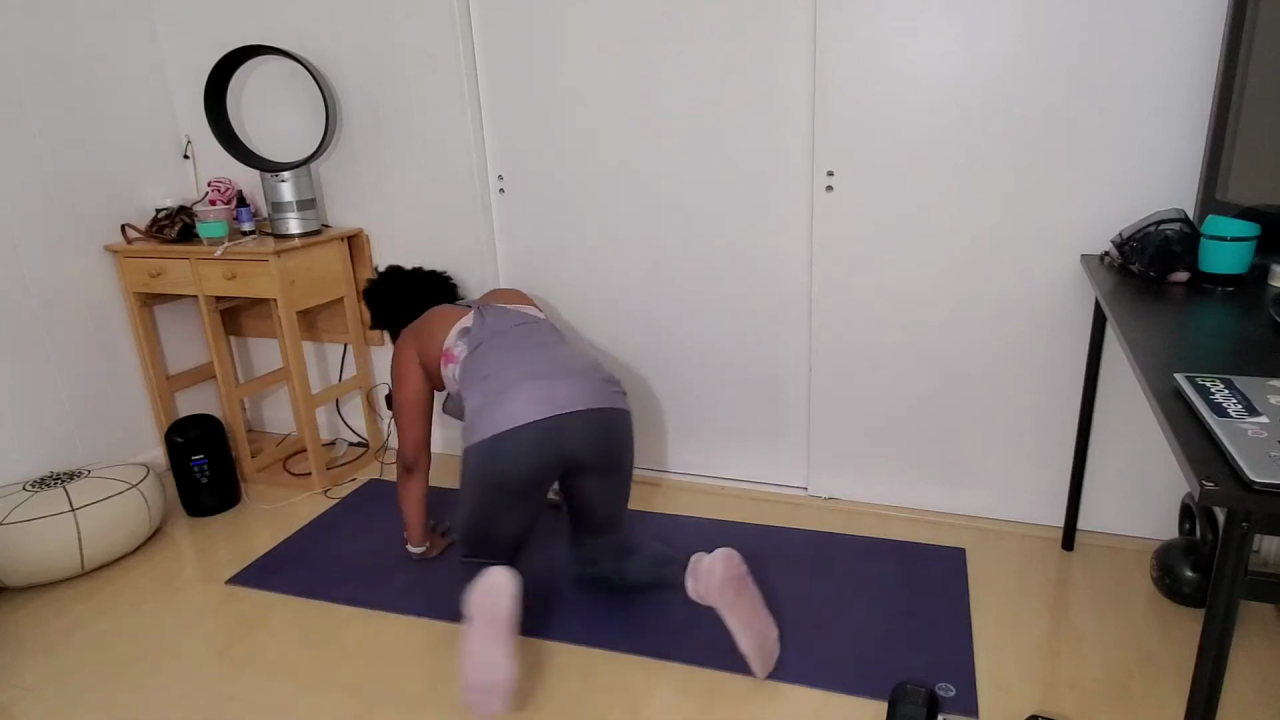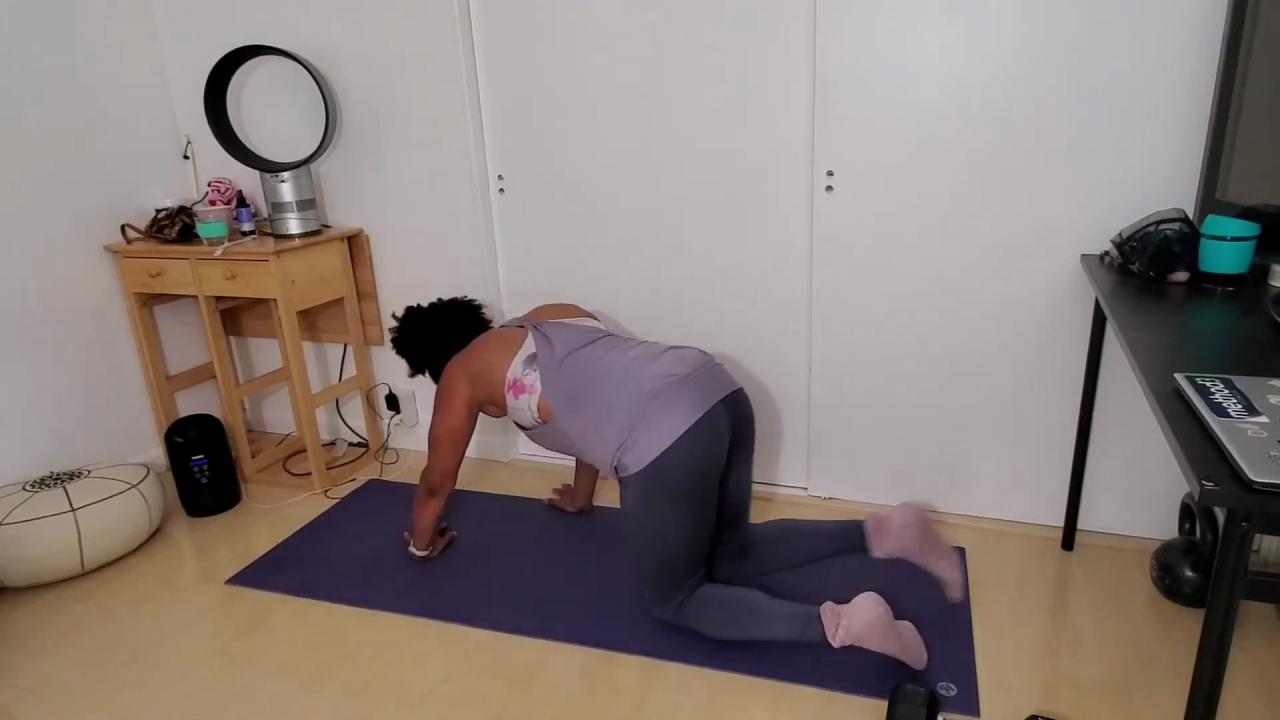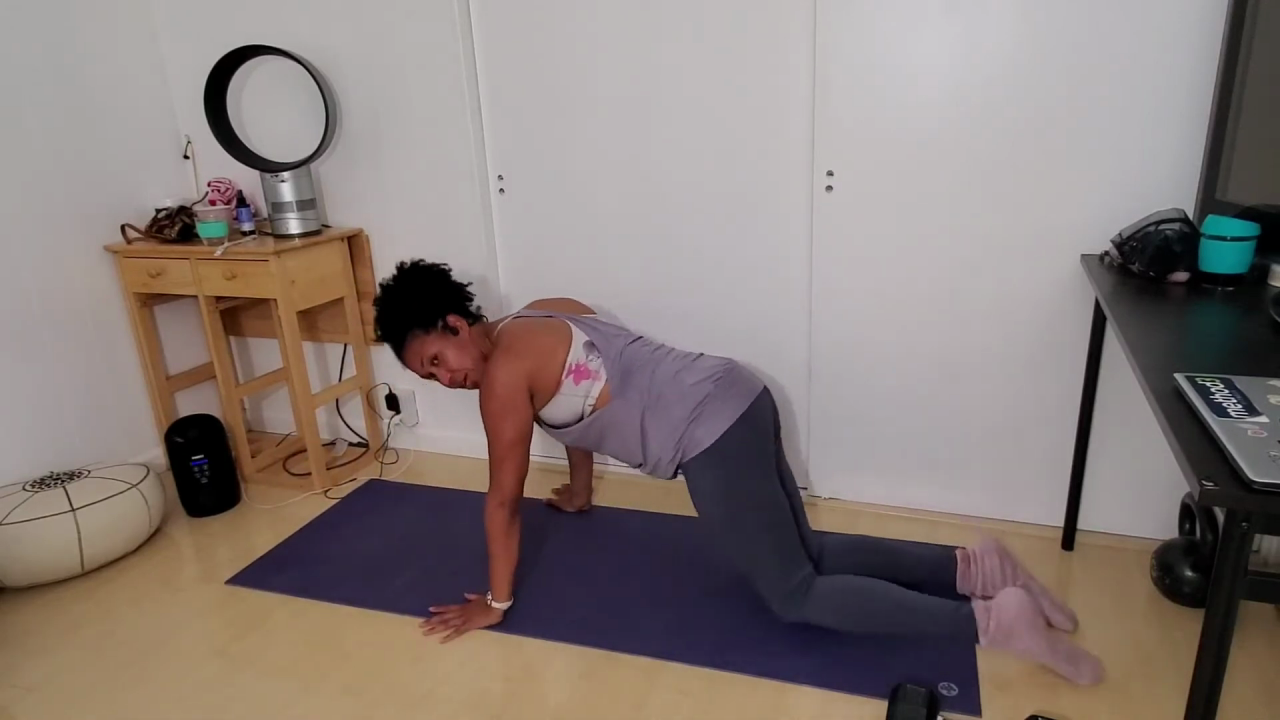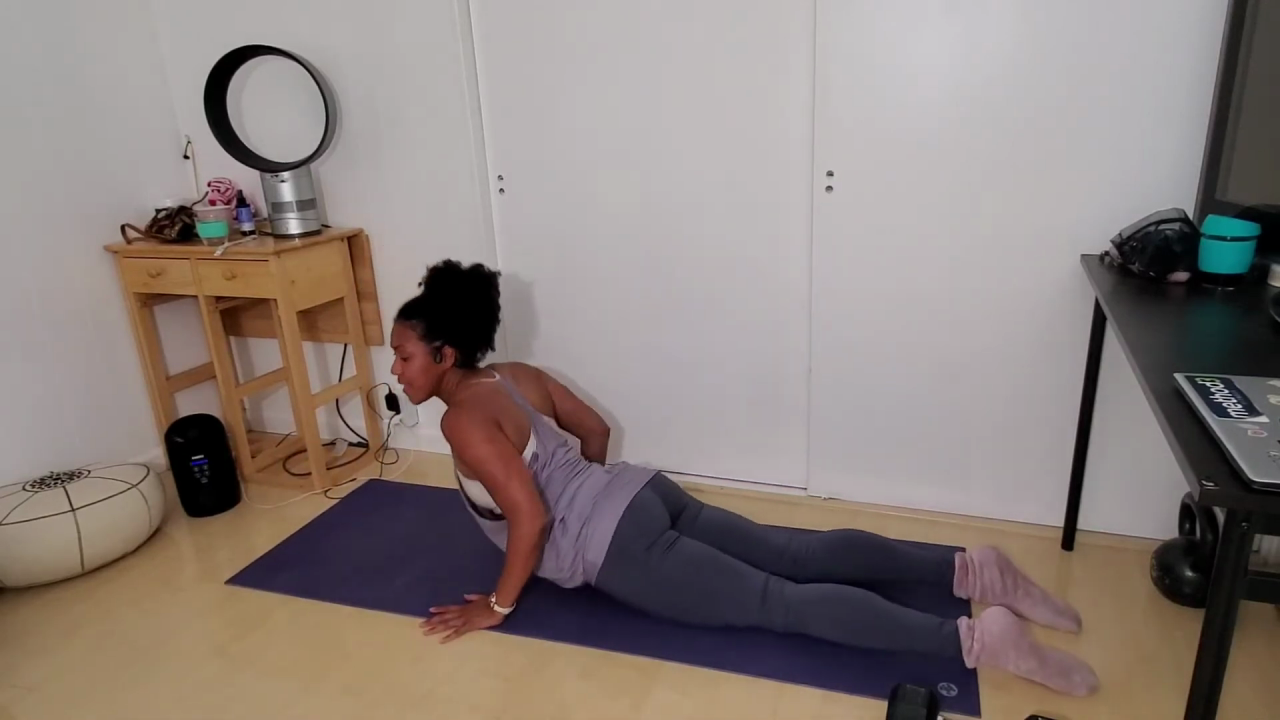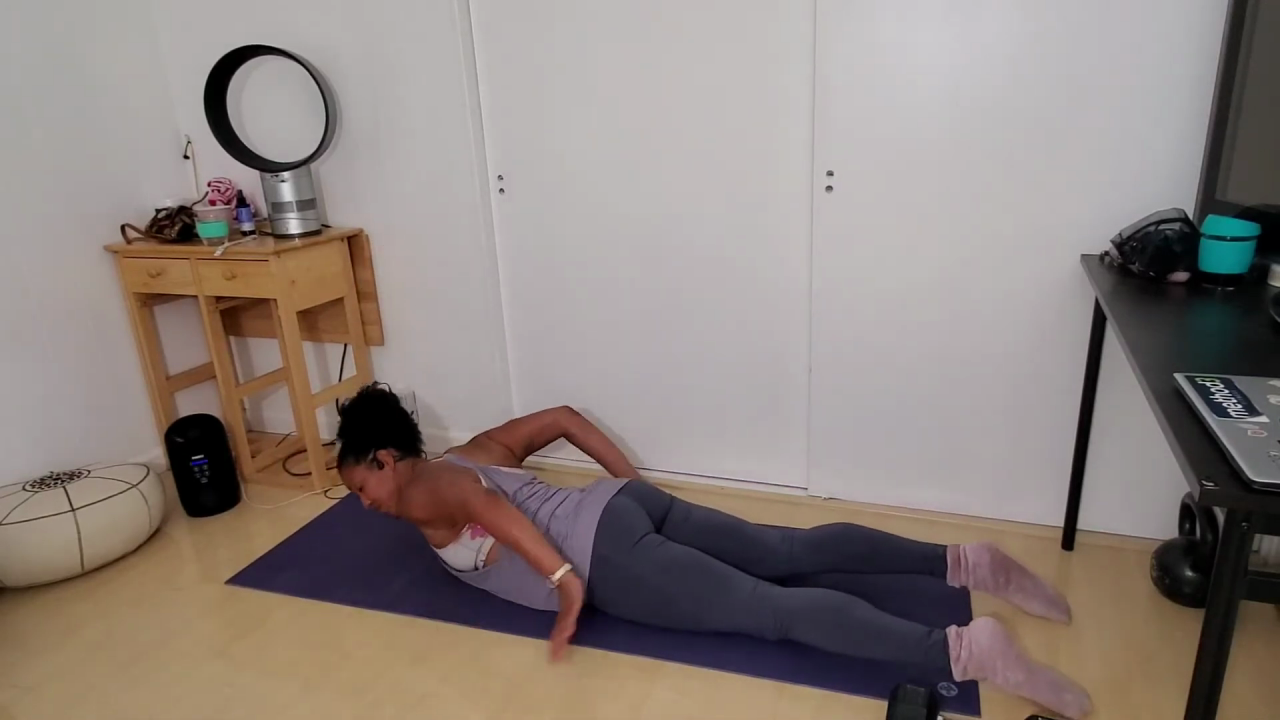
dt=1s
person 1, frame 1
left shoulder: (412, 340)
right shoulder: (512, 299)
left elbow: (411, 459)
left wrist: (419, 539)
right wrist: (589, 487)
left hip: (505, 429)
right hip: (601, 409)
left knee: (484, 560)
right knee: (599, 549)
left ankle: (492, 596)
right ankle: (707, 574)
person 1, frame 2
left shoulder: (461, 374)
right shoulder: (553, 315)
left elbow: (435, 482)
left wrist: (421, 543)
right wrist: (580, 494)
left hip: (667, 443)
right hip: (716, 392)
left knee: (677, 601)
right knee: (730, 554)
left ankle: (842, 622)
right ankle: (884, 533)
person 1, frame 3
left shoulder: (503, 369)
right shoulder: (543, 317)
left elbow: (503, 500)
left wrist: (496, 602)
right wrist: (578, 494)
left hip: (712, 435)
right hip: (739, 401)
left knee: (796, 597)
right knee: (806, 559)
left ankle: (994, 618)
right ankle: (973, 566)
person 1, frame 4
left shoulder: (463, 419)
right shoulder: (516, 375)
left elbow: (529, 517)
left wrist: (498, 605)
left hip: (617, 550)
right hip: (642, 493)
left knee: (781, 603)
right knee: (802, 555)
left ankle: (974, 639)
right ankle: (969, 570)
person 1, frame 5
left shoulder: (420, 493)
right shoulder: (475, 448)
left elbow: (484, 503)
right elbow: (562, 416)
left wrist: (566, 584)
right wrist: (626, 474)
left hip: (605, 553)
right hip: (624, 506)
left knee: (771, 608)
right knee: (791, 550)
left ankle: (962, 648)
right ankle: (963, 561)
